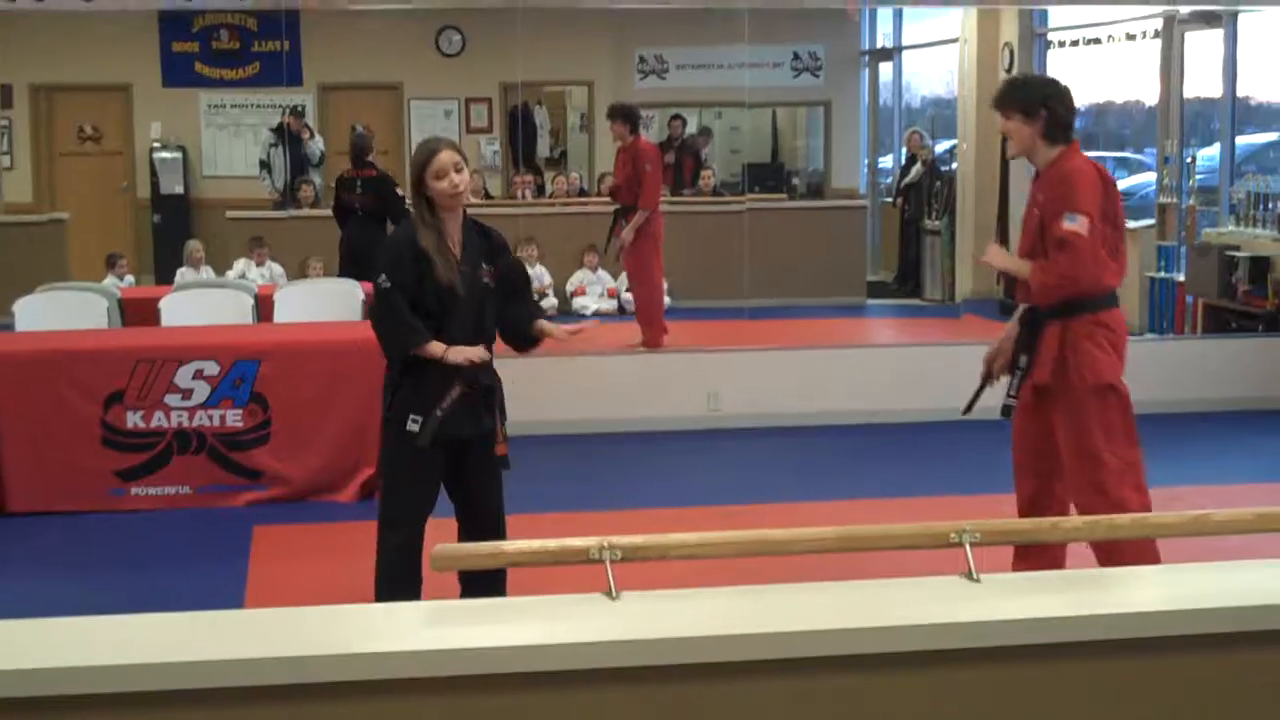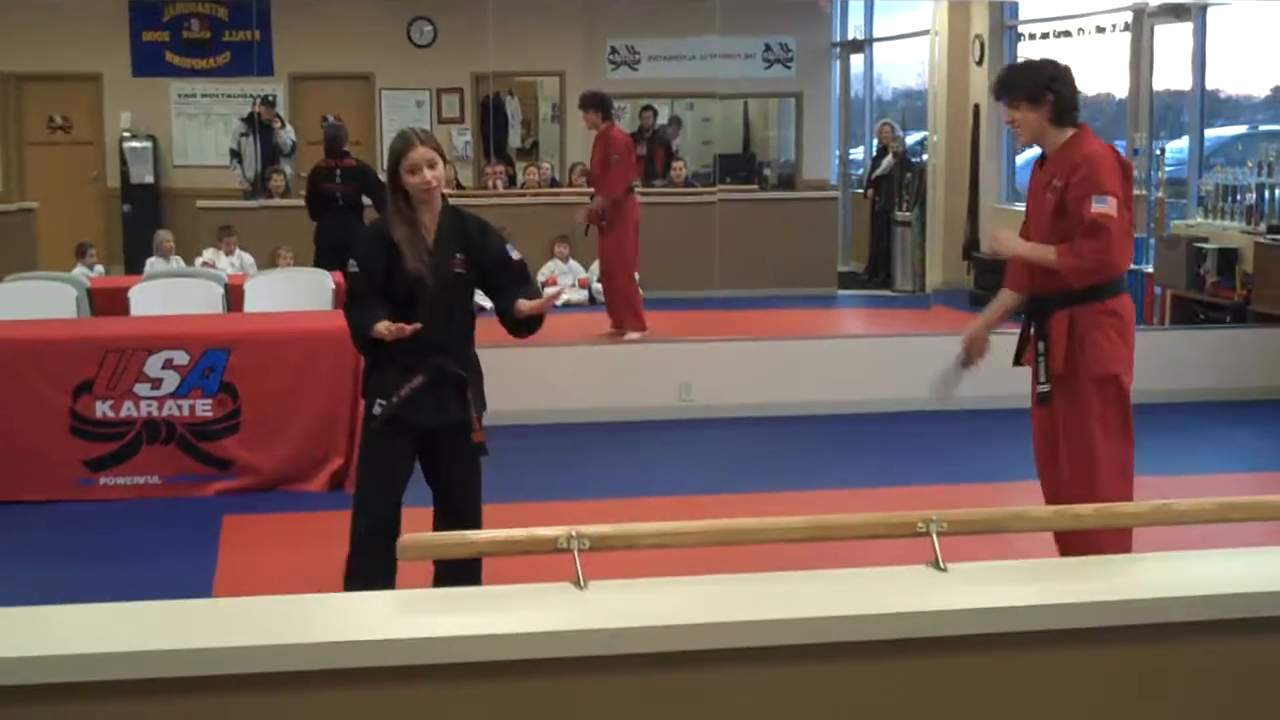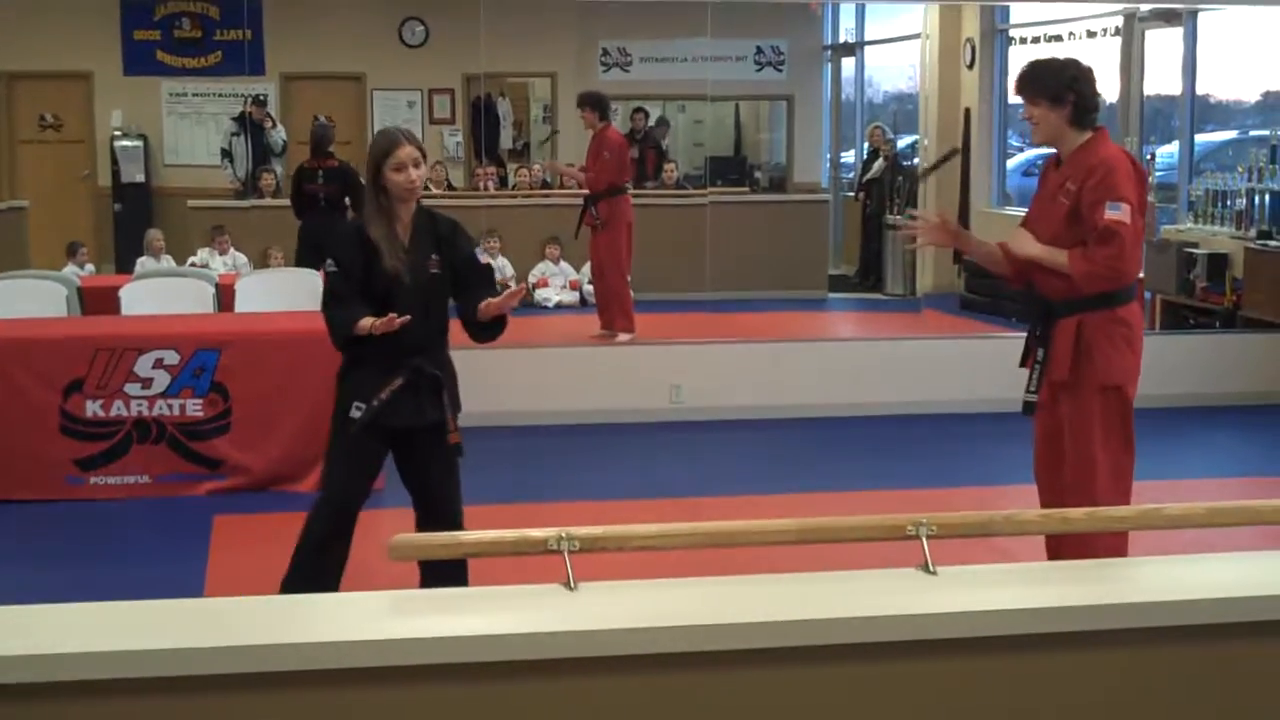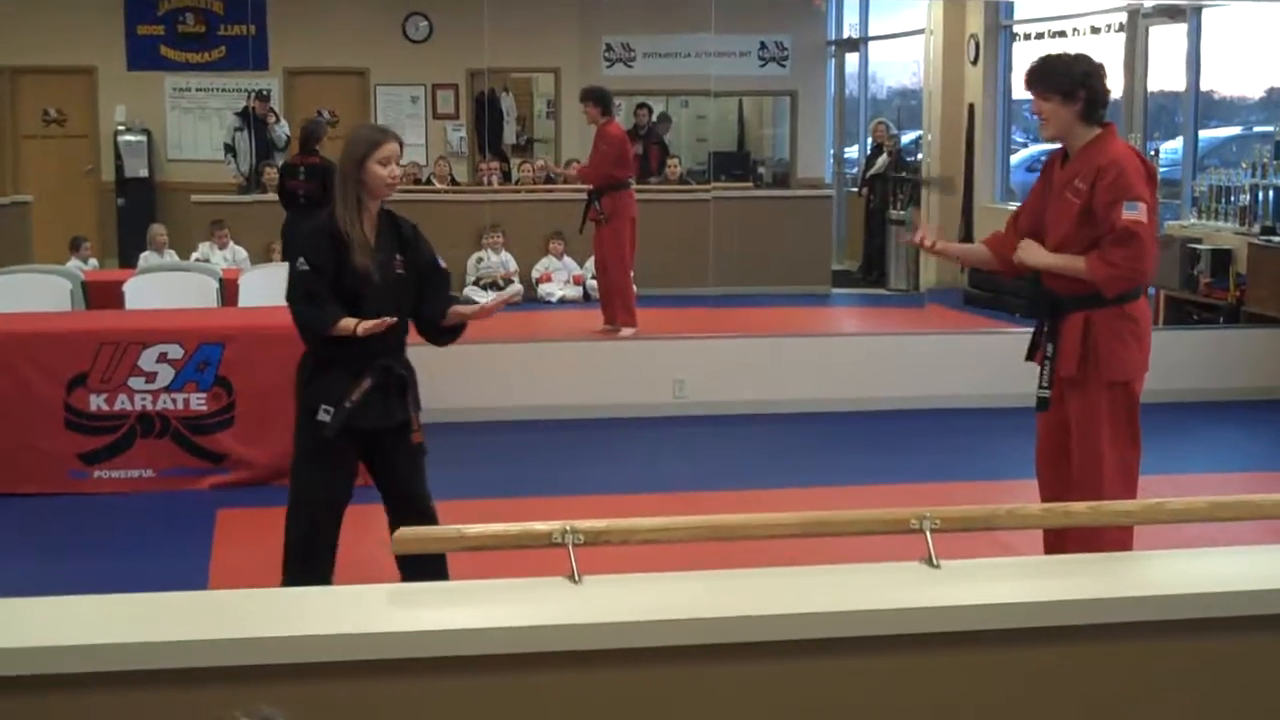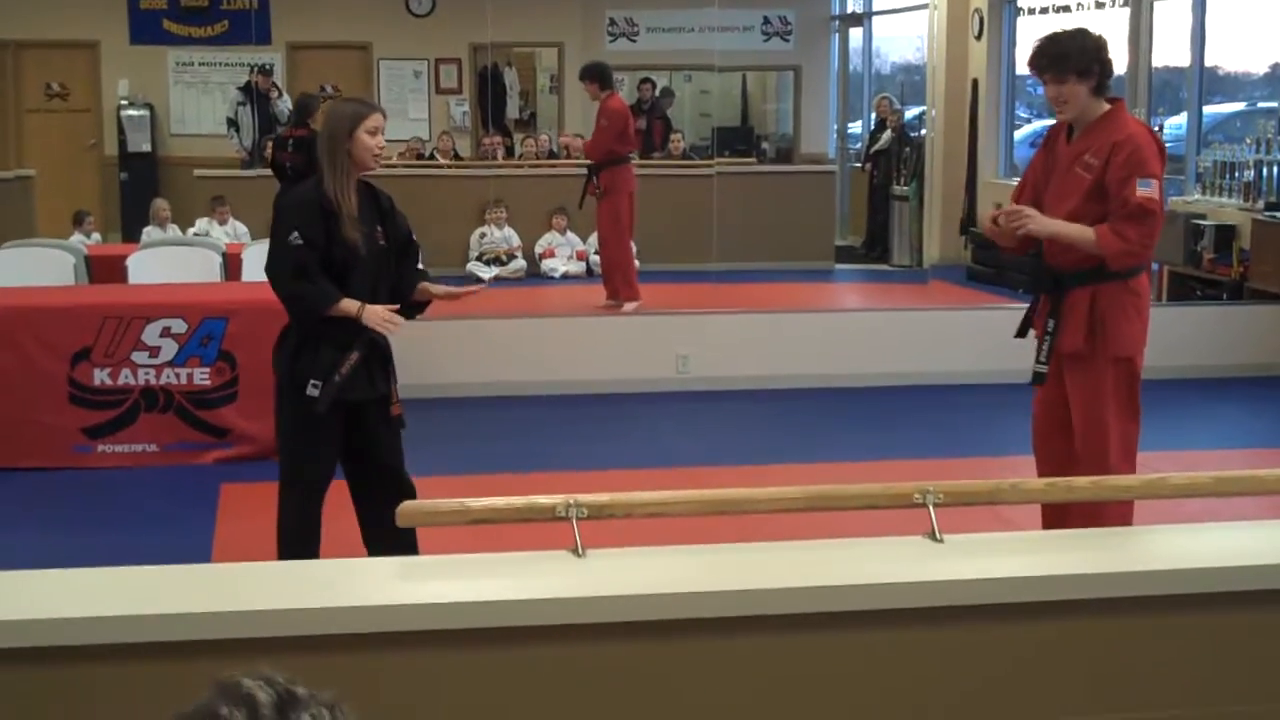
dt=0.3s
person 1, frame 1
left shoulder: (1076, 178)
right shoulder: (1049, 178)
left elbow: (1072, 274)
left wrist: (1007, 262)
right wrist: (1012, 337)
left hip: (1083, 340)
right hip: (1055, 339)
left knee: (1103, 475)
right knee: (1037, 471)
person 1, frame 2
left shoulder: (1094, 161)
right shoulder: (1048, 165)
left elbow: (1101, 257)
left wrist: (1022, 248)
right wrist: (987, 321)
left hip: (1092, 327)
right hip: (1056, 328)
left knee: (1098, 467)
right knee: (1058, 465)
person 1, frame 3
left shoulder: (1109, 167)
right shoulder: (1056, 168)
left elbow: (1114, 264)
right elbow: (1026, 262)
left wrist: (1037, 250)
right wrist: (961, 241)
left hip: (1098, 336)
right hip: (1061, 334)
left knee: (1095, 475)
right knee: (1056, 471)
person 1, frame 4
left shoulder: (1119, 165)
right shoulder: (1059, 164)
left elbow: (1130, 263)
right elbow: (1014, 245)
left wrist: (1049, 260)
right wrist: (948, 248)
left hip: (1107, 334)
right hip: (1066, 330)
left knee: (1102, 470)
right knee: (1057, 465)
person 1, frame 5
left shoulder: (1130, 142)
right shoulder: (1056, 140)
left elbow: (1135, 239)
right elbow: (1028, 228)
left wrist: (1051, 227)
right wrist: (1003, 226)
left hip: (1106, 309)
right hip: (1059, 303)
left knee: (1101, 446)
right knee: (1053, 438)
person 2, frame 1
left shoulder: (487, 241)
right shoulder: (403, 245)
left elbow: (513, 308)
right elbow: (391, 324)
left wrist: (547, 328)
right wrist: (445, 352)
left hip: (476, 394)
right hip: (420, 395)
left knee: (483, 511)
right knee: (404, 514)
person 2, frame 2
left shoulder: (472, 231)
right shoulder: (379, 237)
left elbow: (508, 288)
right elbow: (361, 307)
left wrist: (528, 306)
right wrist: (384, 329)
left hip: (455, 378)
right hip: (395, 380)
left knee: (460, 497)
right knee: (377, 500)
person 2, frame 3
left shoulder: (445, 232)
right shoulder: (357, 237)
left elbow: (473, 300)
right elbow: (339, 309)
left wrist: (495, 306)
right wrist: (371, 325)
left hip: (429, 381)
right hip: (369, 382)
left knee: (440, 500)
right knee: (340, 498)
right ankle: (303, 600)
person 2, frame 4
left shoulder: (403, 234)
right shoulder: (321, 232)
left elbow: (429, 305)
right elbow: (308, 310)
left wrist: (465, 312)
right wrist: (355, 326)
left hip: (389, 381)
right hip: (332, 383)
left knee: (410, 495)
right knee: (318, 501)
person 2, frame 5
left shoulder: (379, 204)
right shoulder: (302, 204)
left elbow: (400, 277)
right elbow: (295, 284)
left wrist: (434, 291)
right wrist: (358, 309)
left hip: (367, 356)
right hip: (314, 357)
left knee: (383, 468)
right knee: (306, 476)
person 3, frame 1
left shoulder: (645, 151)
right shoulder: (622, 151)
left elbow: (650, 195)
left wrist: (632, 229)
right wrist: (612, 189)
left hip: (644, 223)
right hip: (629, 219)
left knee: (646, 280)
right knee: (637, 280)
left ankle: (653, 340)
right ankle: (650, 333)
person 3, frame 2
left shoulder: (617, 140)
right shoulder: (602, 138)
left elbow: (615, 184)
left wrist: (588, 209)
right wrist: (588, 174)
left hip: (620, 210)
right hip: (608, 210)
left knee: (622, 269)
right knee: (608, 269)
left ankle: (636, 325)
right ankle: (620, 323)
person 3, frame 3
left shoulder: (612, 140)
right shoulder: (599, 137)
left elbow: (599, 180)
left wrist: (566, 171)
right wrist: (577, 172)
left hip: (614, 210)
right hip: (602, 210)
left knee: (614, 270)
right knee: (600, 270)
left ankle: (625, 327)
right ankle: (609, 324)
person 3, frame 4
left shoulder: (612, 135)
right shoulder: (604, 132)
left elbow: (593, 174)
left wrist: (560, 172)
right wrist: (580, 170)
left hip: (616, 204)
right hip: (607, 203)
left knee: (617, 264)
right knee: (603, 264)
left ankle: (627, 321)
right ankle: (613, 319)
person 3, frame 5
left shoulder: (612, 109)
right shoulder: (610, 106)
left elbow: (596, 149)
left wrist: (571, 142)
right wrist: (577, 143)
left hip: (615, 178)
right hip: (610, 177)
left knee: (617, 238)
right knee: (607, 239)
left ankle: (630, 295)
right ankle: (616, 294)
